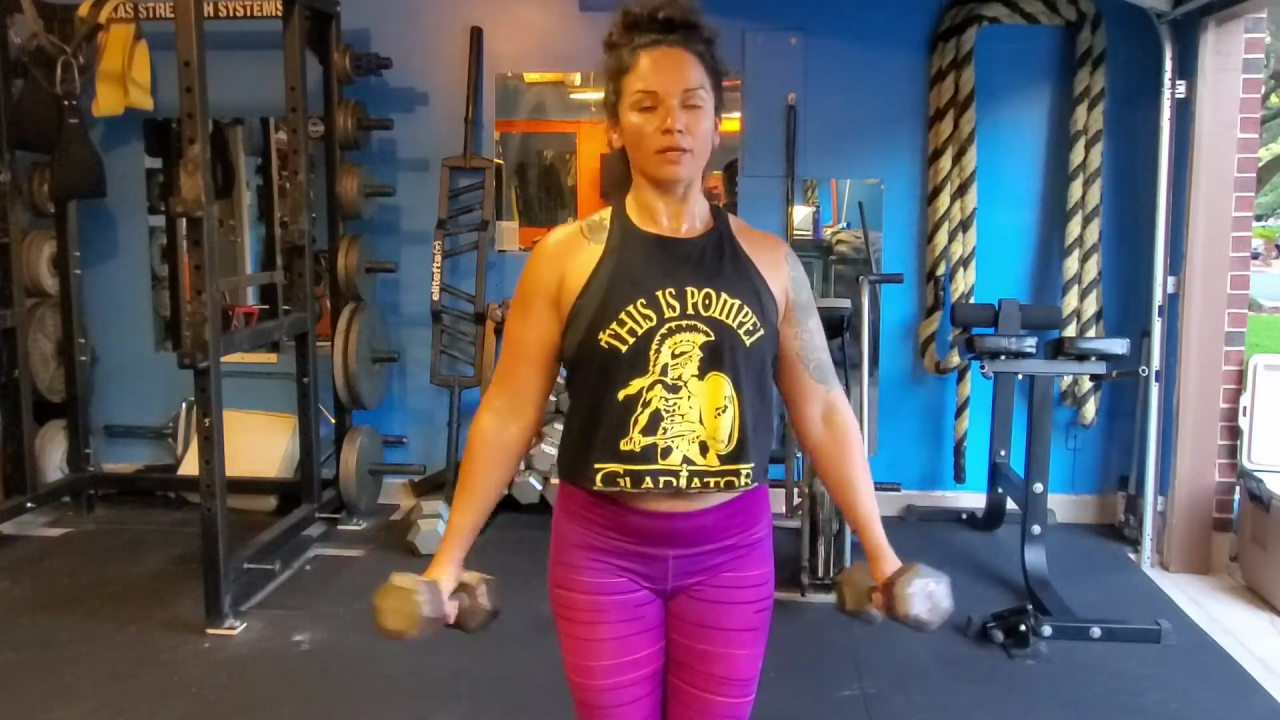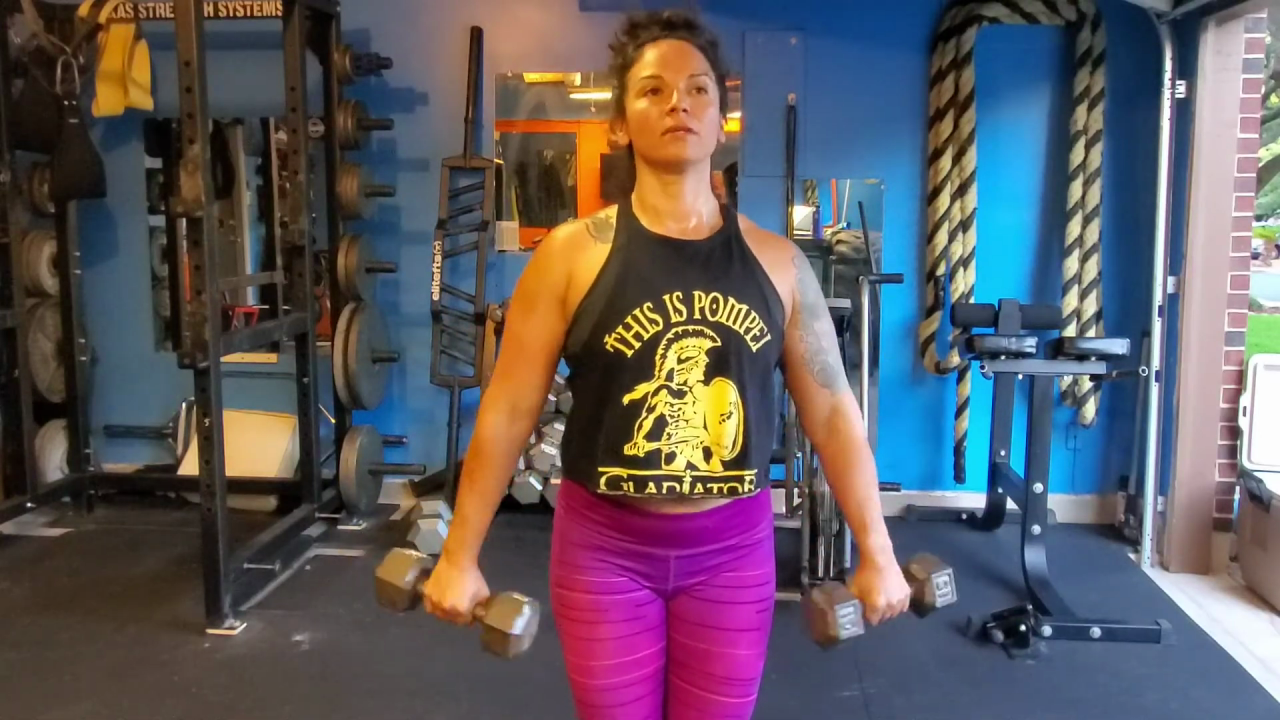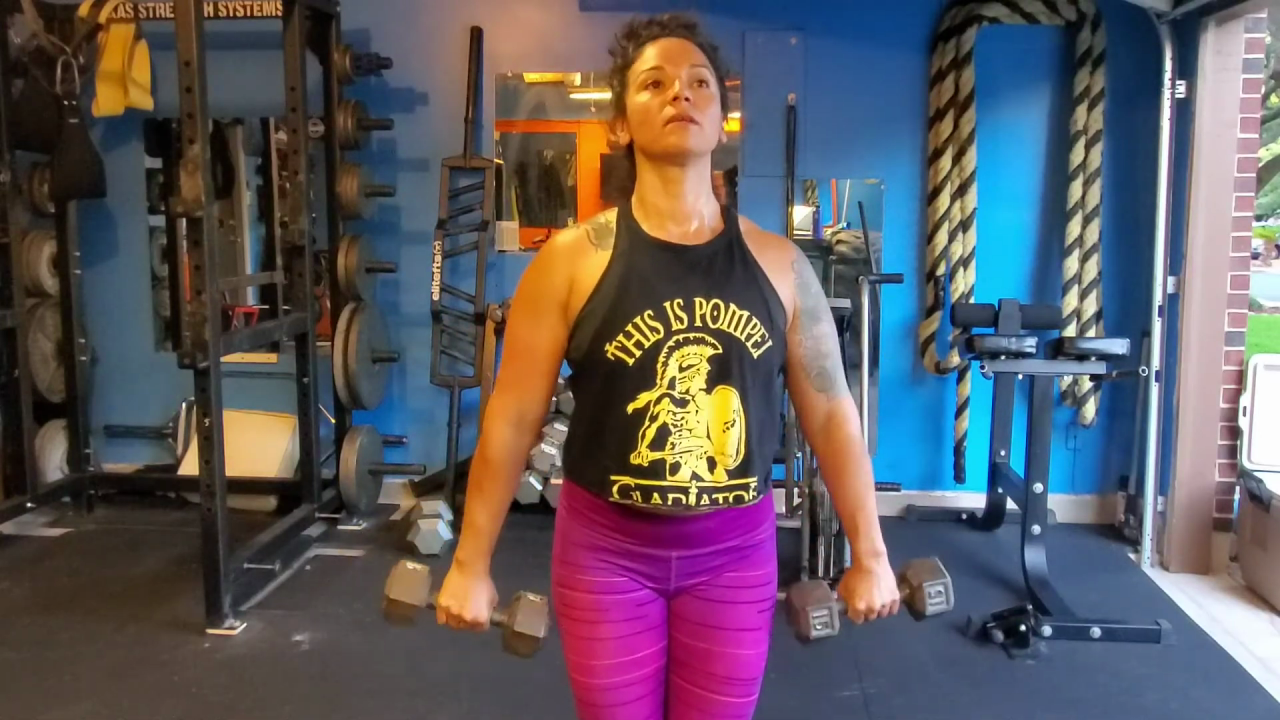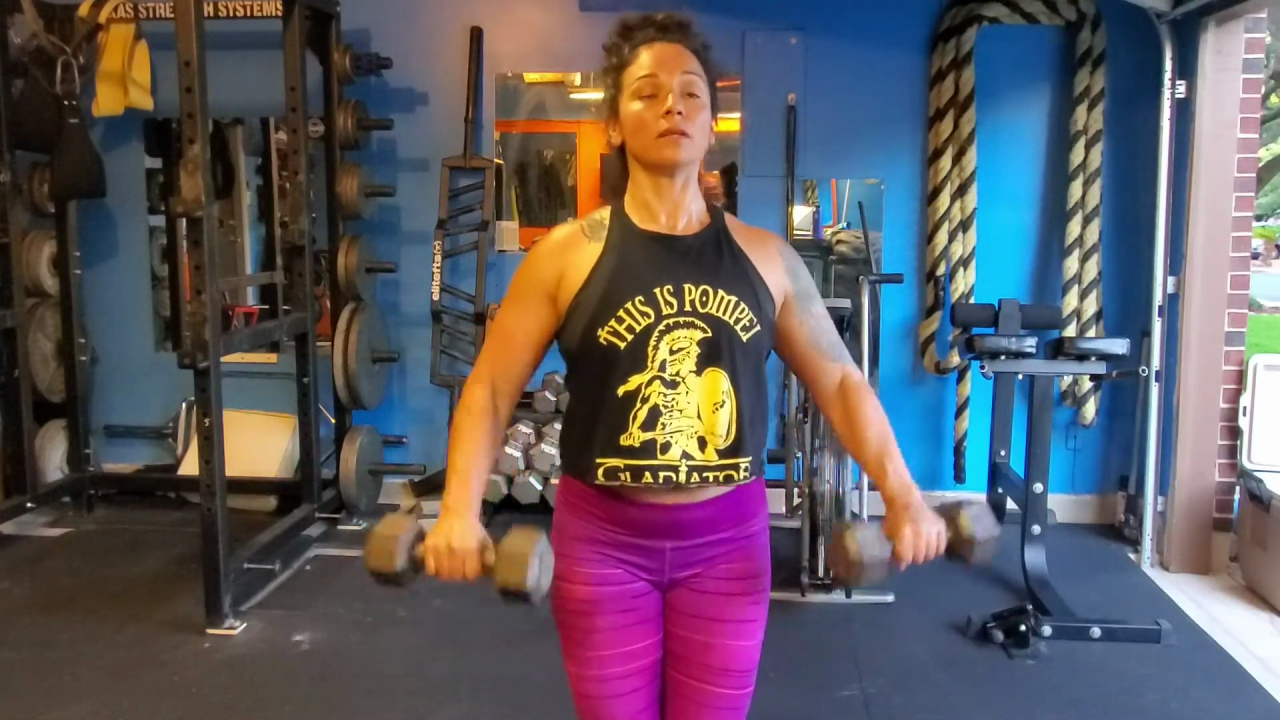
dt=0.3s
person 1, frame 1
left shoulder: (768, 259)
right shoulder: (566, 256)
left elbow: (823, 410)
right elbow: (507, 412)
left wrist: (879, 548)
right wrist: (451, 553)
left hip: (730, 549)
right hip: (603, 548)
person 1, frame 2
left shoulder: (777, 260)
right shoulder: (571, 254)
left elbow: (831, 411)
right elbow: (507, 411)
left wrist: (876, 553)
right wrist: (460, 555)
left hip: (731, 549)
right hip: (604, 546)
person 1, frame 3
left shoulder: (778, 263)
right shoulder: (572, 260)
left elbow: (832, 415)
right elbow: (509, 421)
left wrist: (869, 556)
right wrist: (471, 565)
left hip: (732, 551)
right hip: (607, 548)
person 1, frame 4
left shoulder: (764, 255)
right shoulder: (568, 252)
left elbow: (838, 380)
right elbow: (489, 388)
left wrist: (902, 492)
right wrist: (459, 510)
left hip: (727, 539)
right hip: (603, 538)
